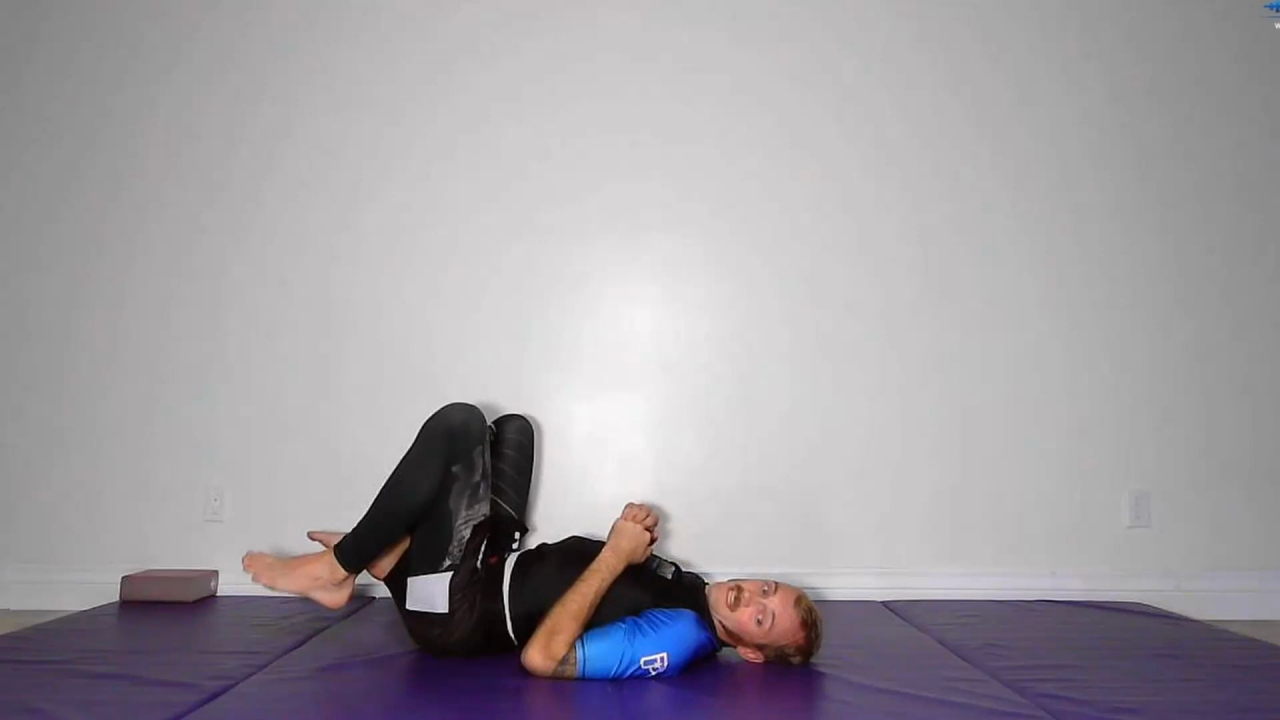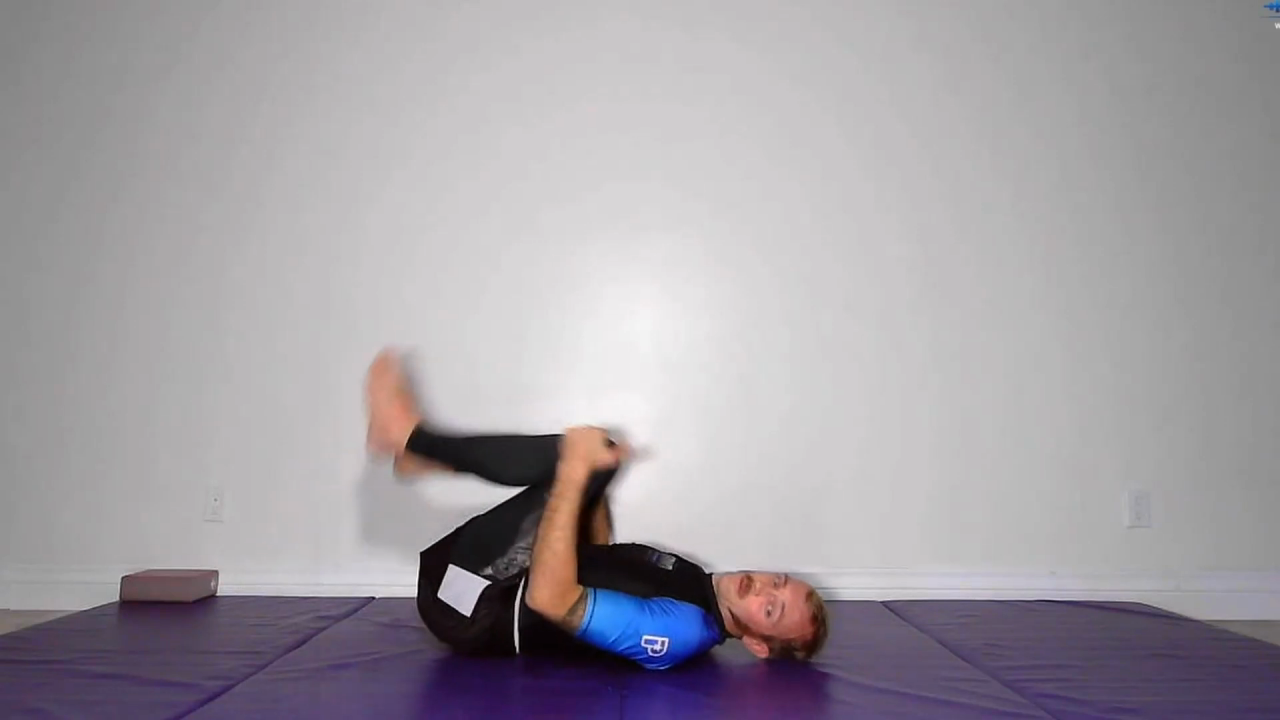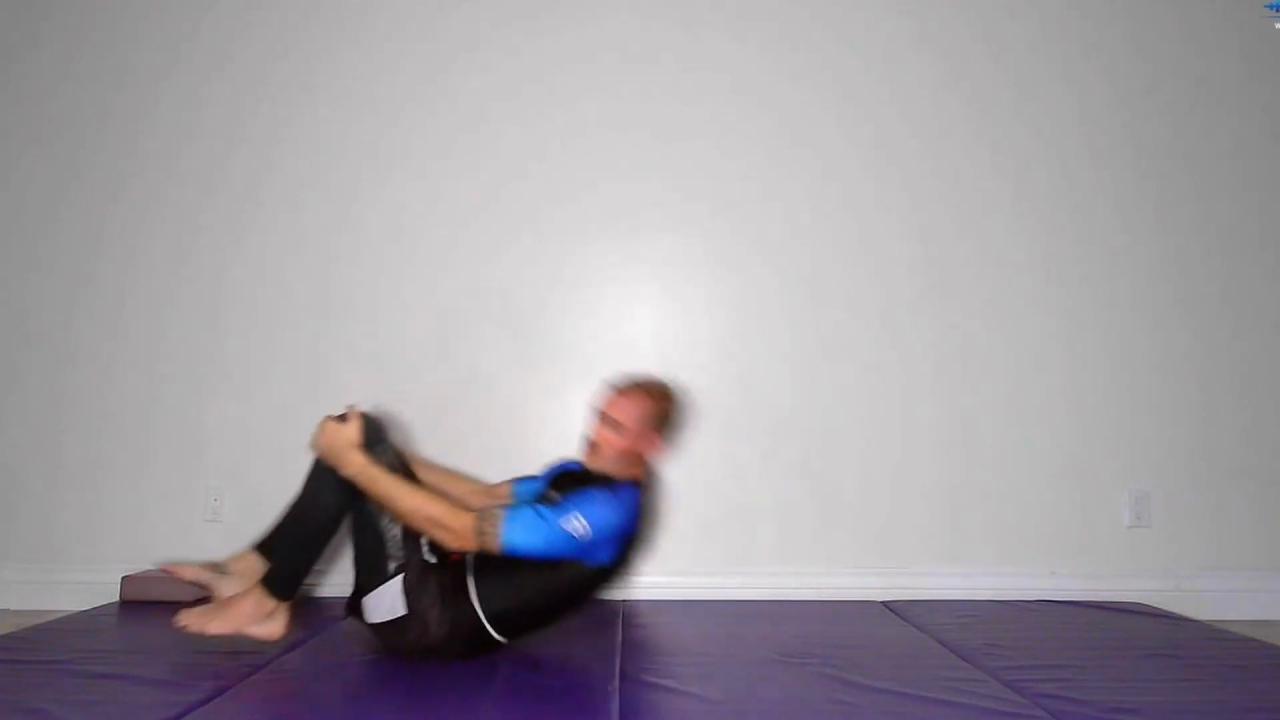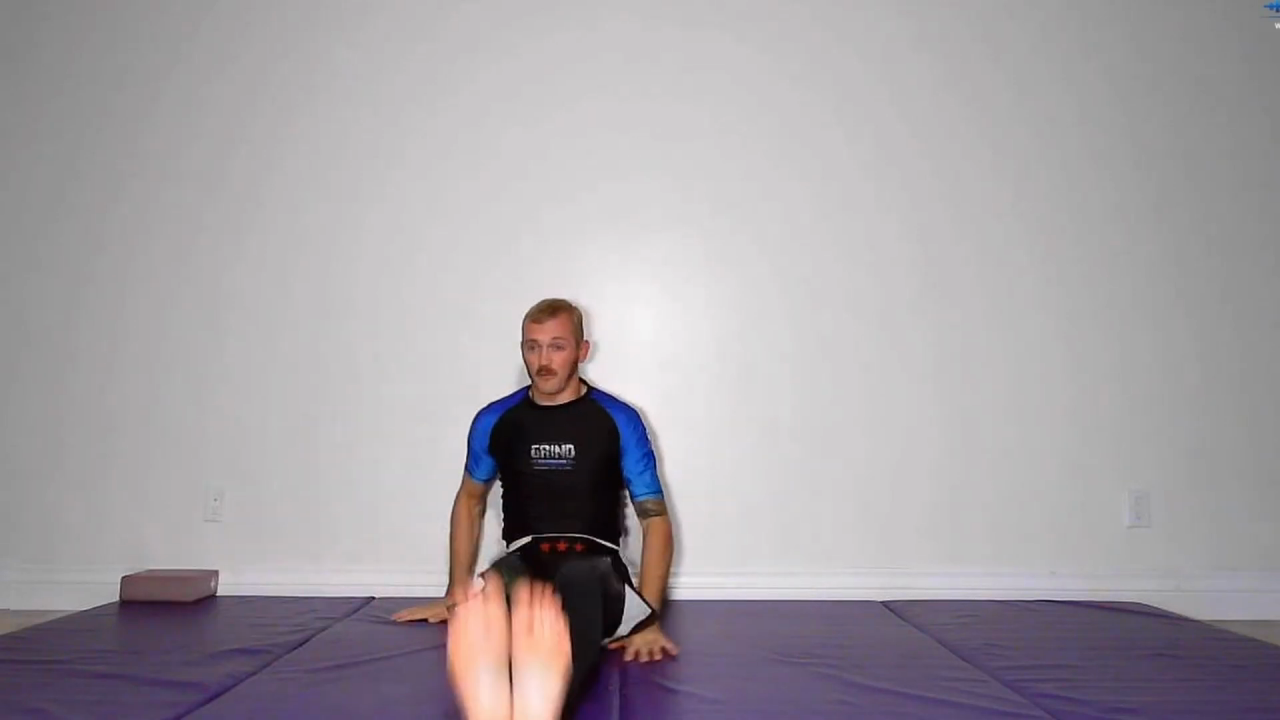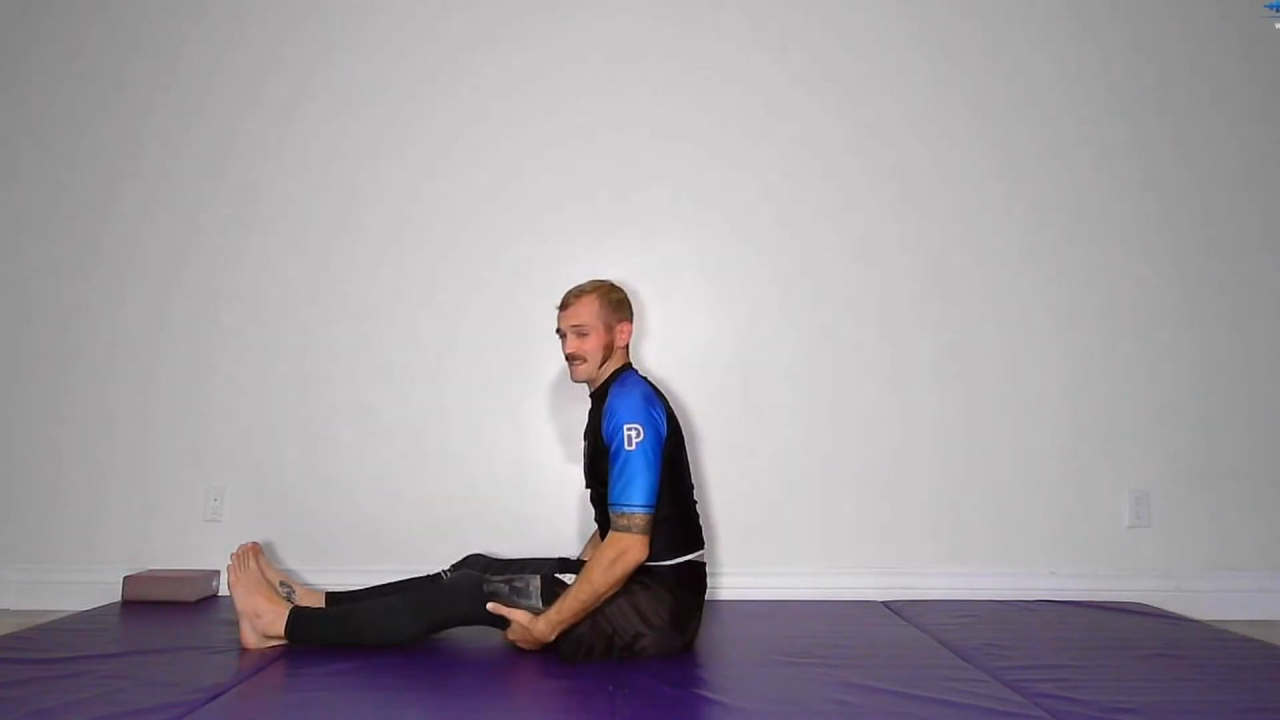
dt=1s
person 1, frame 1
left shoulder: (674, 643)
right shoulder: (693, 591)
left elbow: (541, 656)
left wrist: (615, 555)
right wrist: (632, 540)
left hip: (457, 610)
right hip: (499, 566)
left knee: (459, 426)
right knee: (511, 428)
left ankle: (337, 567)
right ankle: (394, 551)
person 1, frame 2
left shoulder: (675, 634)
right shoulder: (694, 586)
left elbow: (550, 600)
right elbow: (603, 553)
left wrist: (575, 471)
right wrist: (591, 467)
left hip: (470, 610)
right hip: (509, 579)
left knee: (572, 464)
left ankle: (409, 435)
right ankle: (424, 451)
person 1, frame 3
left shoulder: (604, 514)
right shoulder: (576, 473)
left elbow: (459, 532)
right elbow: (485, 496)
left wrist: (351, 459)
right wrist: (377, 450)
left hip: (431, 619)
right hip: (447, 585)
left knee: (350, 450)
right knee: (359, 437)
left ankle: (267, 602)
right ankle: (252, 568)
person 1, frame 4
left shoulder: (620, 421)
right shoulder: (494, 420)
left elbow: (655, 520)
right elbow: (471, 499)
left wrist: (649, 621)
right wrist: (455, 593)
left hip: (595, 571)
right hip: (523, 564)
left knee: (582, 579)
right knee: (504, 585)
person 1, frame 5
left shoulder: (629, 403)
right shoulder: (614, 400)
left elbow: (630, 546)
left wrist: (547, 625)
right wrist: (565, 584)
left hip: (656, 605)
right hip: (641, 590)
left knee: (468, 593)
right knee: (477, 570)
left ankle: (283, 623)
right ankle: (317, 605)
